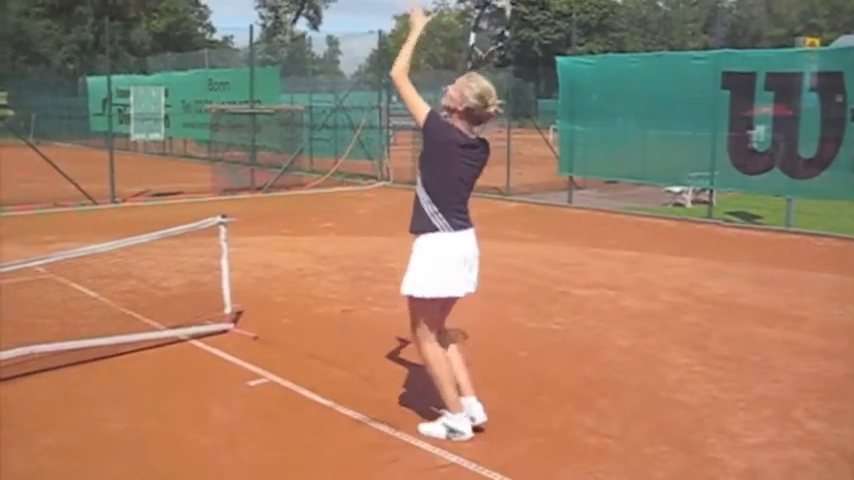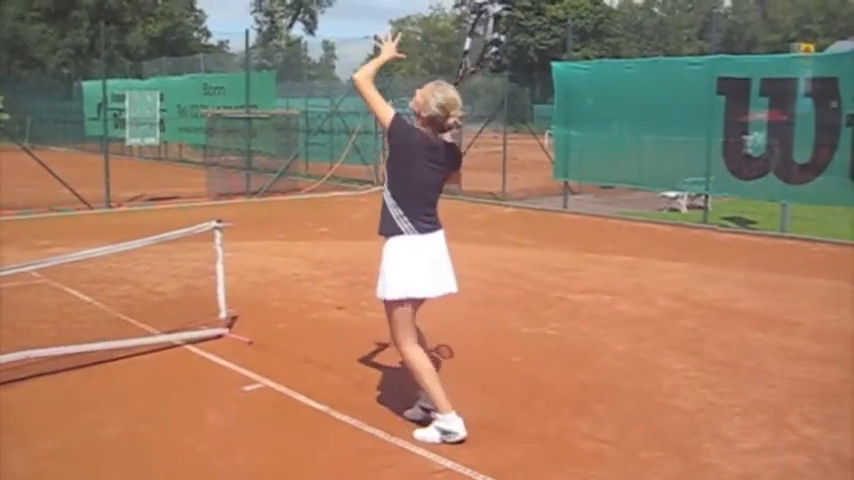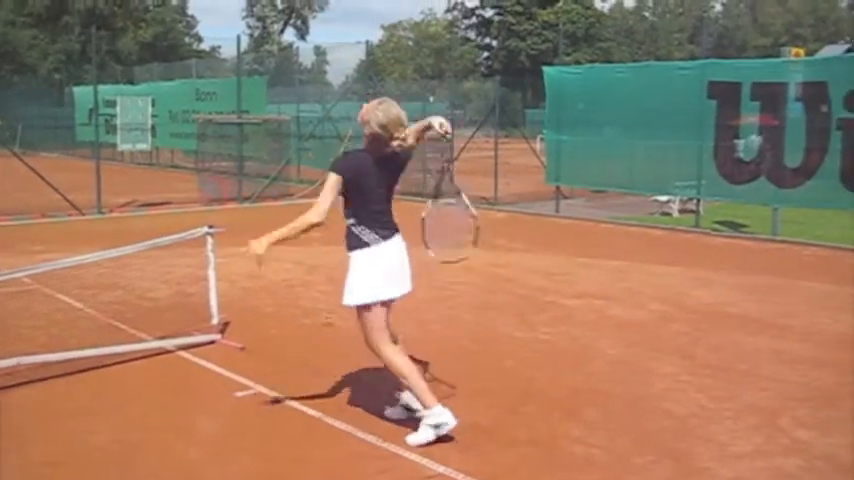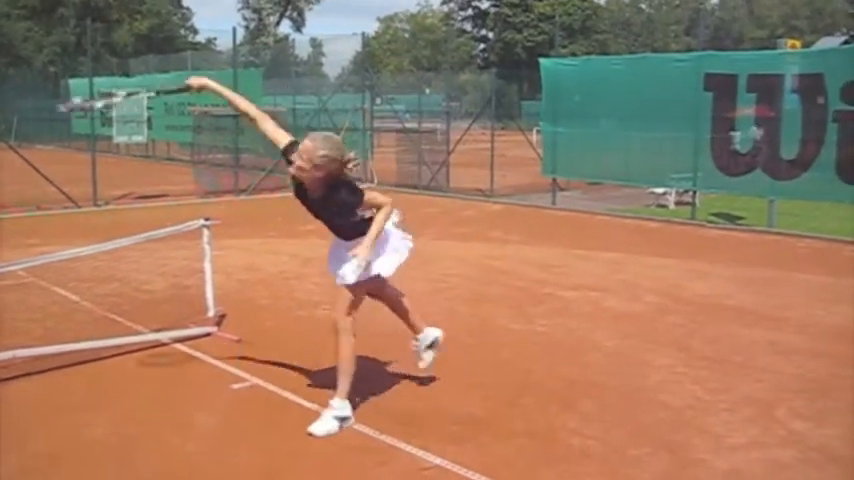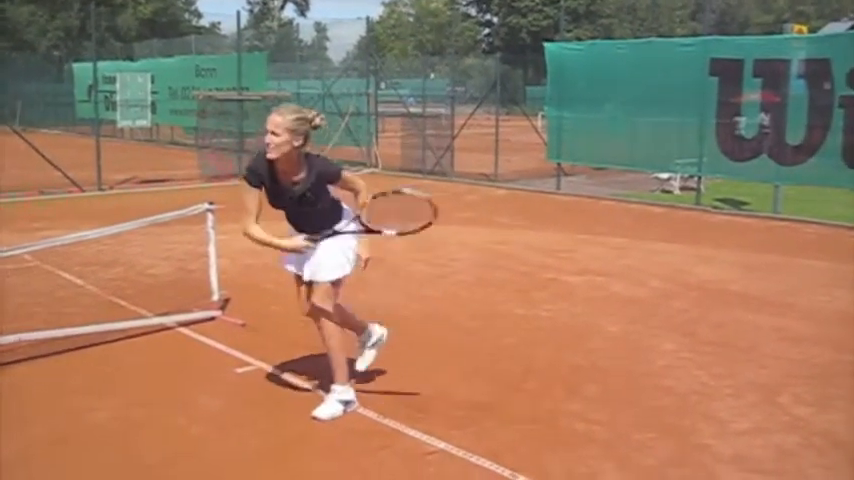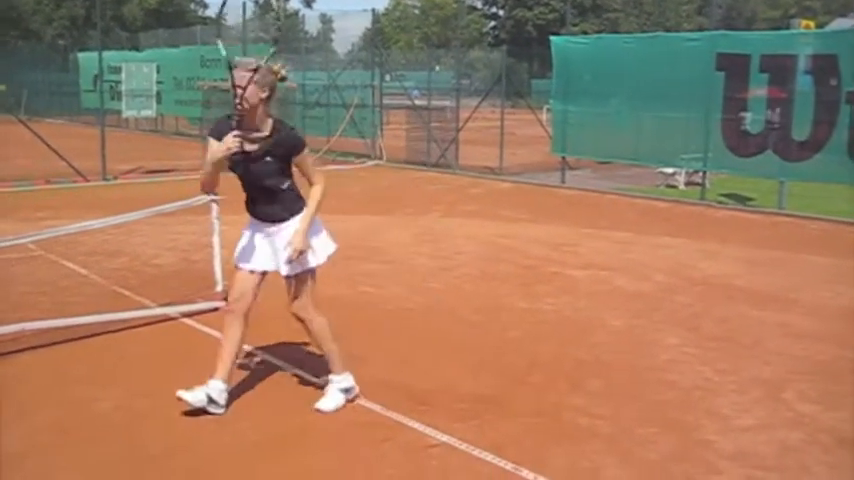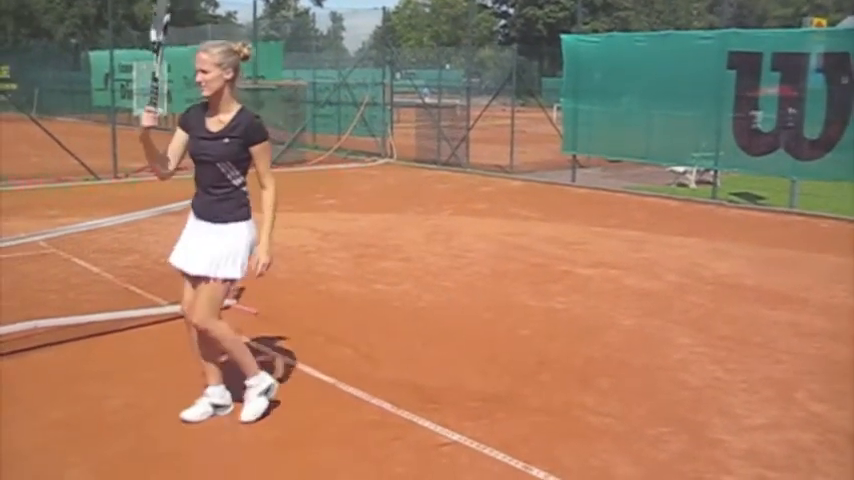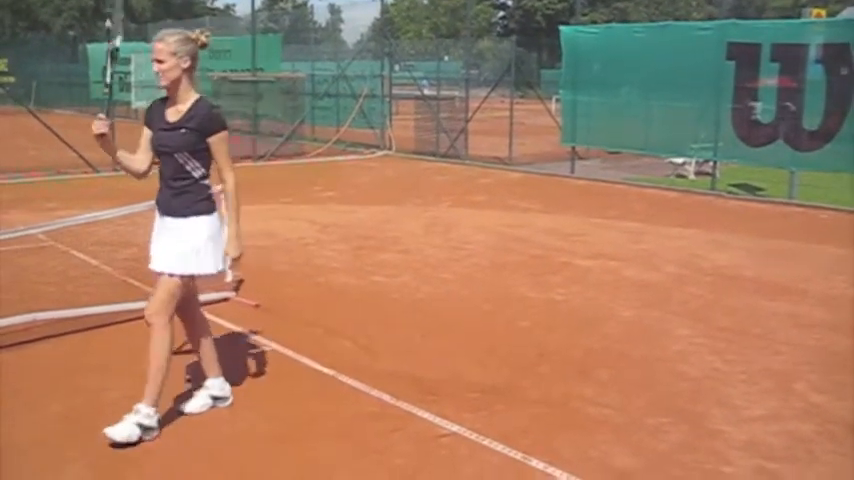
dt=0.3s
person 1, frame 1
left shoulder: (437, 132)
right shoulder: (480, 149)
left elbow: (398, 77)
left hip: (437, 247)
right hip: (464, 243)
left knee: (425, 337)
right knee: (437, 331)
left ankle: (456, 418)
right ankle: (470, 403)
person 1, frame 2
left shoulder: (403, 134)
right shoulder: (451, 152)
left elbow: (362, 81)
left wrist: (385, 55)
right wrist: (455, 131)
left hip: (407, 250)
right hip: (432, 244)
left knee: (404, 343)
right knee: (410, 327)
left ankle: (448, 420)
right ankle: (432, 402)
person 1, frame 3
left shoulder: (349, 162)
right shoulder: (395, 156)
left elbow: (316, 216)
right elbow: (415, 132)
left wrist: (269, 240)
right wrist: (432, 121)
left hip: (369, 258)
right hip: (391, 249)
left knee: (380, 343)
right knee: (380, 331)
left ankle: (438, 412)
right ankle: (413, 396)
person 1, frame 4
left shoulder: (345, 192)
right shoulder: (294, 160)
left elbow: (386, 206)
right elbow: (260, 117)
left wrist: (367, 247)
right wrist: (215, 86)
left hip: (366, 240)
right hip: (349, 240)
left knee: (342, 318)
right knee: (376, 289)
left ankle: (340, 406)
right ankle: (425, 335)
person 1, frame 5
left shoulder: (321, 169)
right shoulder: (259, 168)
left elbow: (361, 190)
right elbow: (250, 227)
left wrist: (362, 239)
right wrist: (284, 244)
left hip: (335, 233)
right hip: (303, 237)
left knee: (322, 309)
right knee: (310, 306)
left ankle: (343, 391)
right ankle: (369, 333)
person 1, frame 6
left shoulder: (285, 137)
right shoulder: (226, 129)
left elbow: (318, 183)
right elbow: (207, 187)
left wrist: (301, 232)
right wrist: (216, 156)
left hip: (290, 227)
right hip: (258, 229)
left knee: (302, 309)
right knee: (237, 305)
left ankle: (342, 381)
right ankle: (215, 389)
person 1, frame 7
left shoulder: (250, 125)
right shoulder: (192, 118)
left elbow: (268, 187)
right elbow: (165, 170)
left wrist: (264, 242)
right wrist: (147, 135)
left hip: (230, 230)
right hip: (198, 224)
left knee: (205, 319)
right knee: (192, 314)
left ankle: (258, 380)
right ankle: (216, 393)
person 1, frame 8
left shoulder: (207, 115)
right shoulder: (155, 111)
left elbow: (228, 178)
right elbow: (141, 166)
left wrist: (234, 234)
right wrist: (108, 144)
left hip: (196, 225)
right hip: (167, 224)
left knee: (156, 313)
right knee: (185, 310)
left ankle: (146, 415)
right ankle: (216, 386)
